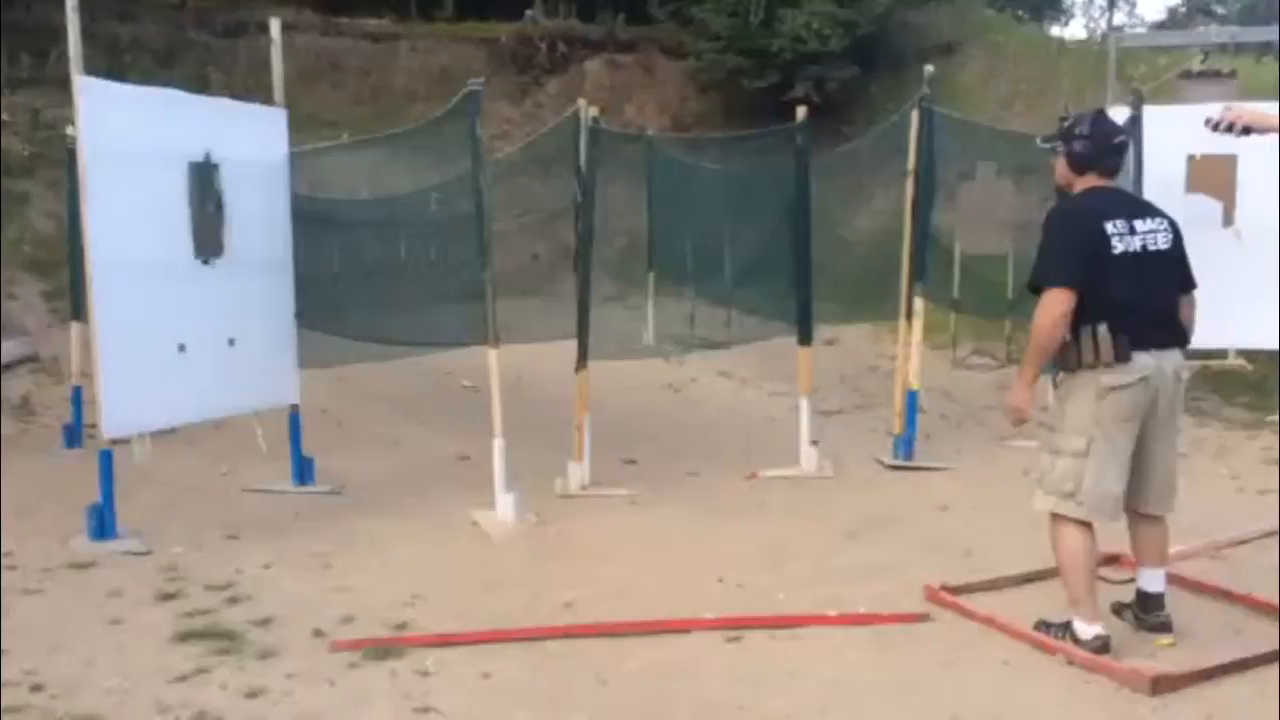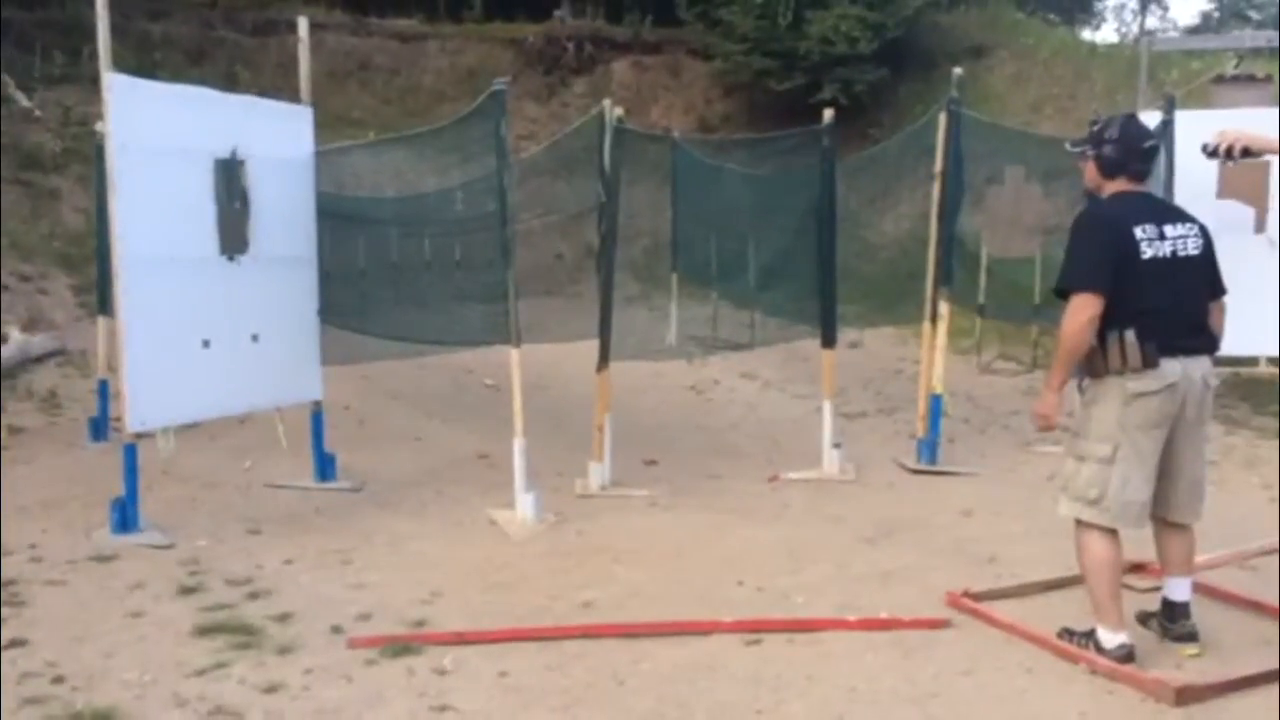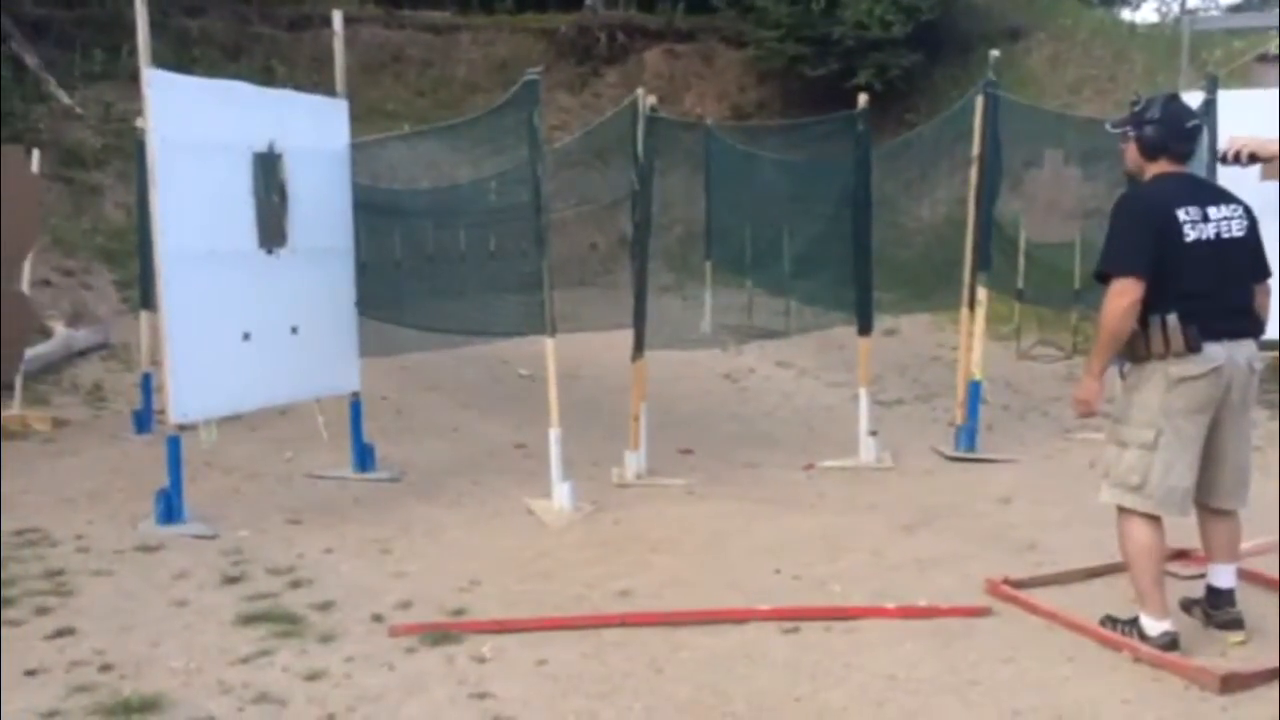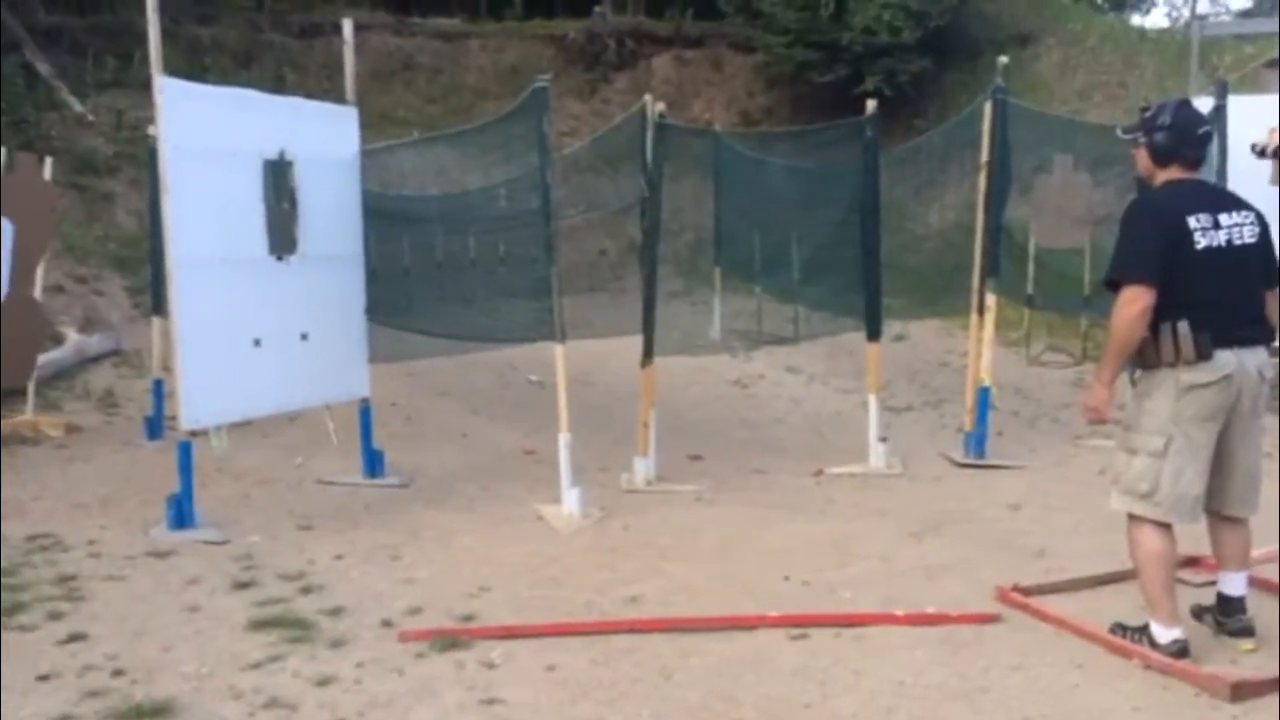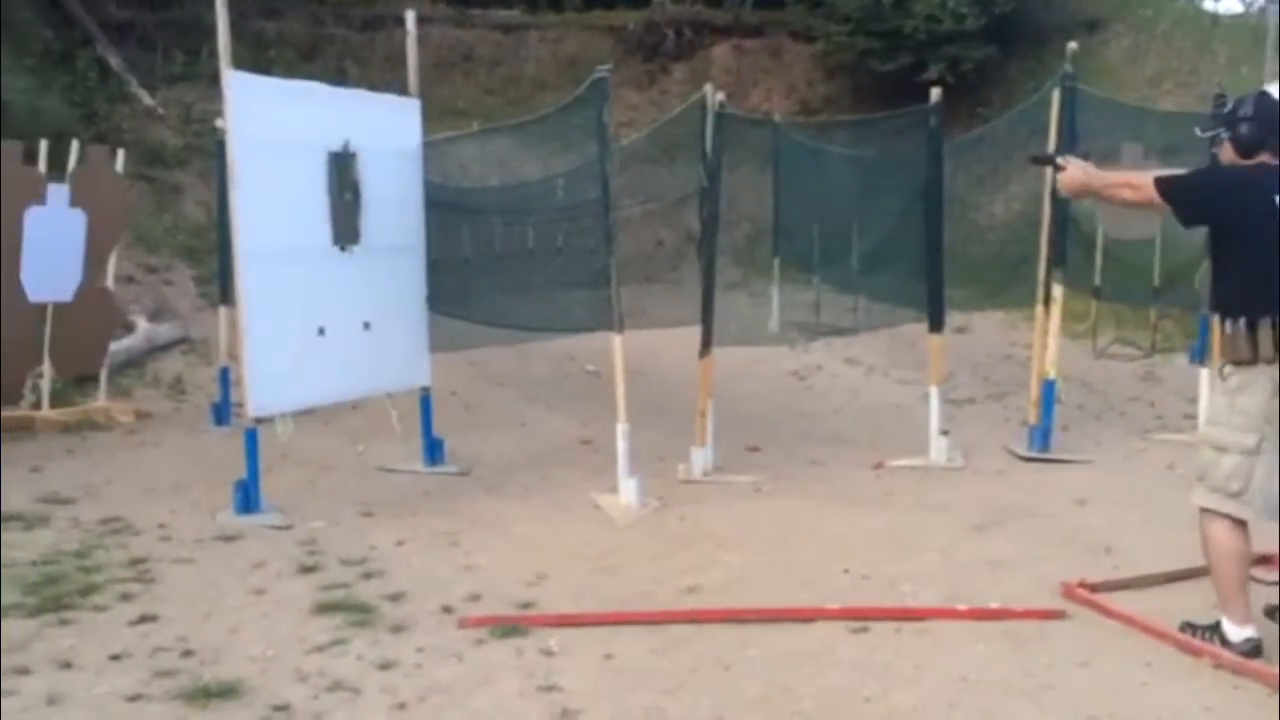
dt=1s
person 1, frame 1
left shoulder: (1072, 216)
right shoulder: (1159, 219)
left elbow: (1058, 308)
right elbow: (1185, 305)
left wrist: (1025, 380)
left hip: (1105, 372)
right hip: (1164, 367)
left knee: (1070, 503)
right knee: (1148, 497)
left ankle: (1086, 627)
right ankle: (1151, 603)
person 1, frame 2
left shoulder: (1100, 220)
right shoulder: (1189, 224)
left elbow: (1085, 313)
right elbow: (1215, 311)
left wrist: (1052, 387)
left hip: (1132, 379)
right hip: (1192, 374)
left knee: (1094, 510)
right knee: (1175, 505)
left ankle: (1110, 636)
right ankle: (1177, 613)
person 1, frame 3
left shoulder: (1142, 203)
right shoulder: (1232, 205)
left elbow: (1126, 298)
right elbow: (1260, 294)
left wrist: (1094, 373)
left hip: (1175, 365)
right hip: (1237, 359)
left knee: (1137, 498)
right knee: (1220, 493)
left ankle: (1154, 624)
right ankle: (1221, 601)
person 1, frame 4
left shoulder: (1152, 209)
left elbow: (1138, 304)
left wrist: (1104, 380)
left hip: (1185, 372)
left knee: (1147, 505)
right knee: (1230, 501)
left ankle: (1164, 632)
right ankle: (1233, 609)
person 1, frame 5
left shoulder: (1233, 186)
left elbow: (1139, 191)
right elbow: (1177, 183)
left wrist: (1087, 181)
right wrist: (1100, 175)
left knee: (1222, 500)
